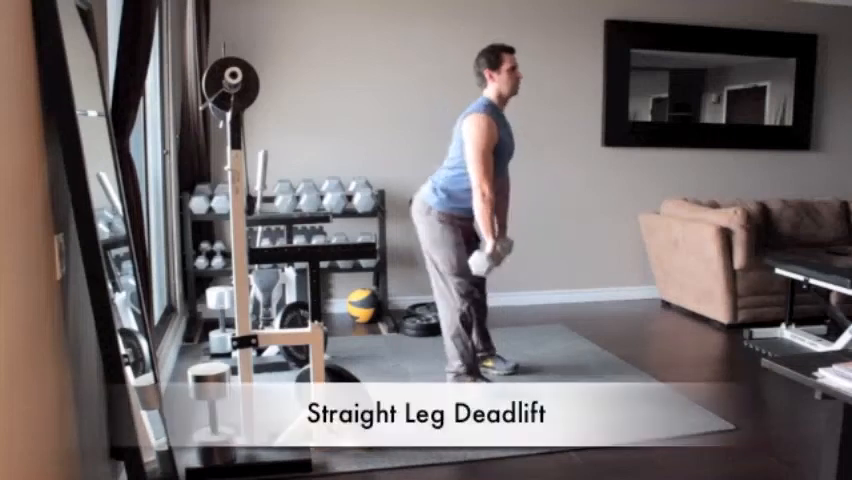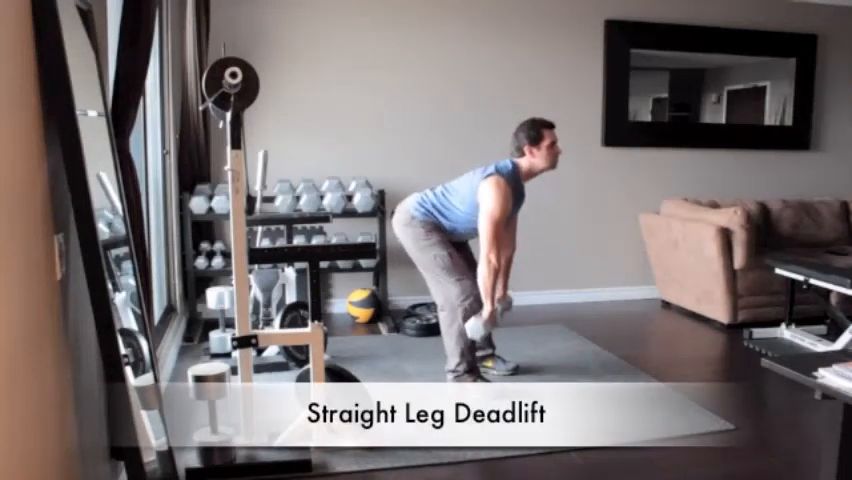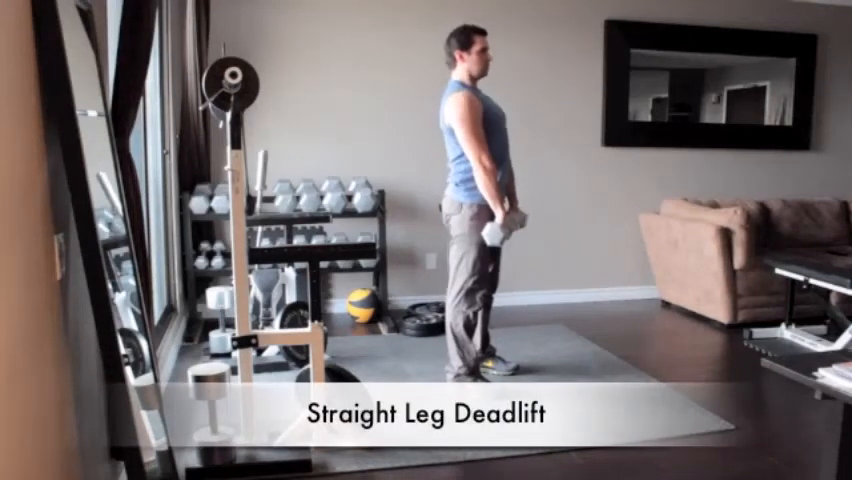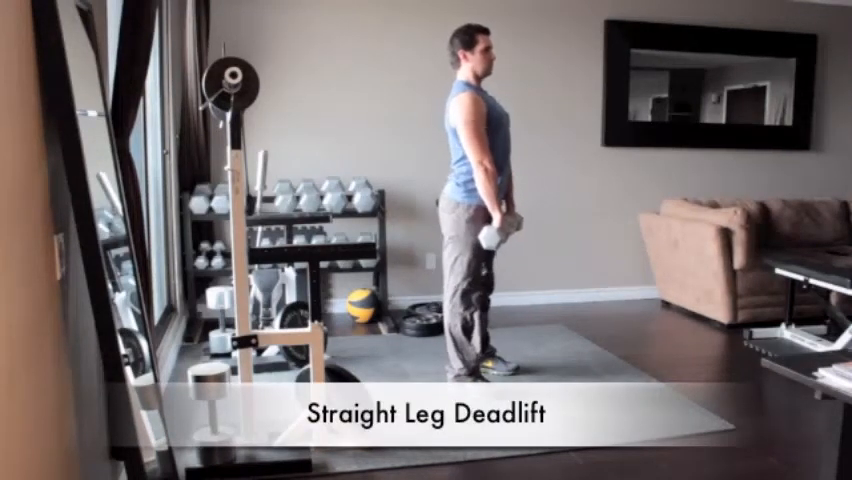
dt=1s
person 1, frame 1
left shoulder: (498, 118)
right shoulder: (481, 120)
left elbow: (500, 180)
right elbow: (482, 189)
left wrist: (502, 232)
right wrist: (489, 241)
left hip: (458, 214)
right hip: (436, 212)
left knee: (475, 285)
right knee: (456, 291)
left ankle: (483, 354)
right ankle: (461, 374)
person 1, frame 2
left shoulder: (515, 182)
right shoulder: (499, 187)
left elbow: (507, 241)
right elbow: (489, 257)
left wrist: (502, 291)
right wrist: (489, 305)
left hip: (440, 224)
right hip: (416, 222)
left knee: (475, 286)
right knee: (460, 293)
left ankle: (483, 355)
right ankle: (462, 375)
person 1, frame 3
left shoulder: (475, 96)
right shoulder: (460, 99)
left elbow: (500, 158)
right elbow: (480, 162)
left wrist: (513, 203)
right wrist: (499, 210)
left hip: (484, 205)
right hip: (470, 206)
left knee: (484, 287)
right knee: (465, 291)
left ankle: (482, 353)
right ankle: (462, 372)
person 1, frame 4
left shoulder: (480, 96)
right shoulder: (466, 99)
left elbow: (501, 161)
right elbow: (482, 165)
left wrist: (509, 207)
right wrist: (497, 214)
left hip: (480, 206)
right hip: (466, 208)
left knee: (481, 287)
right knee: (463, 291)
left ankle: (482, 354)
right ankle: (462, 373)
